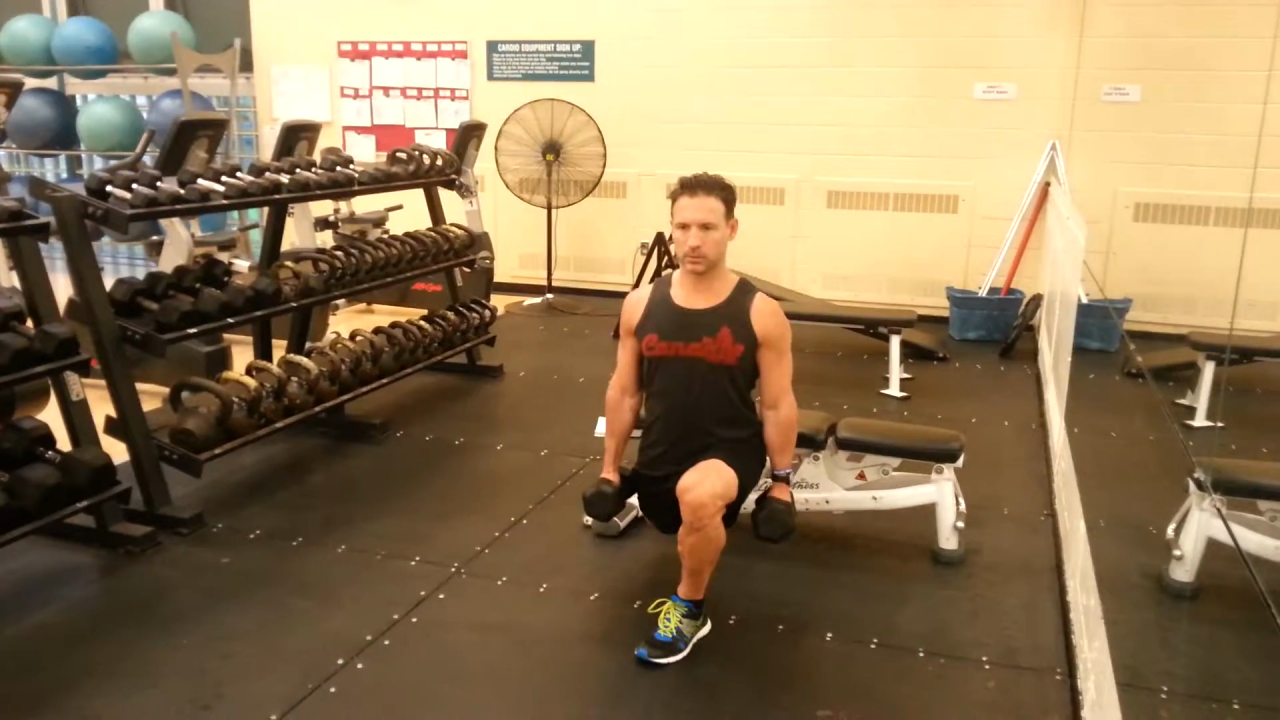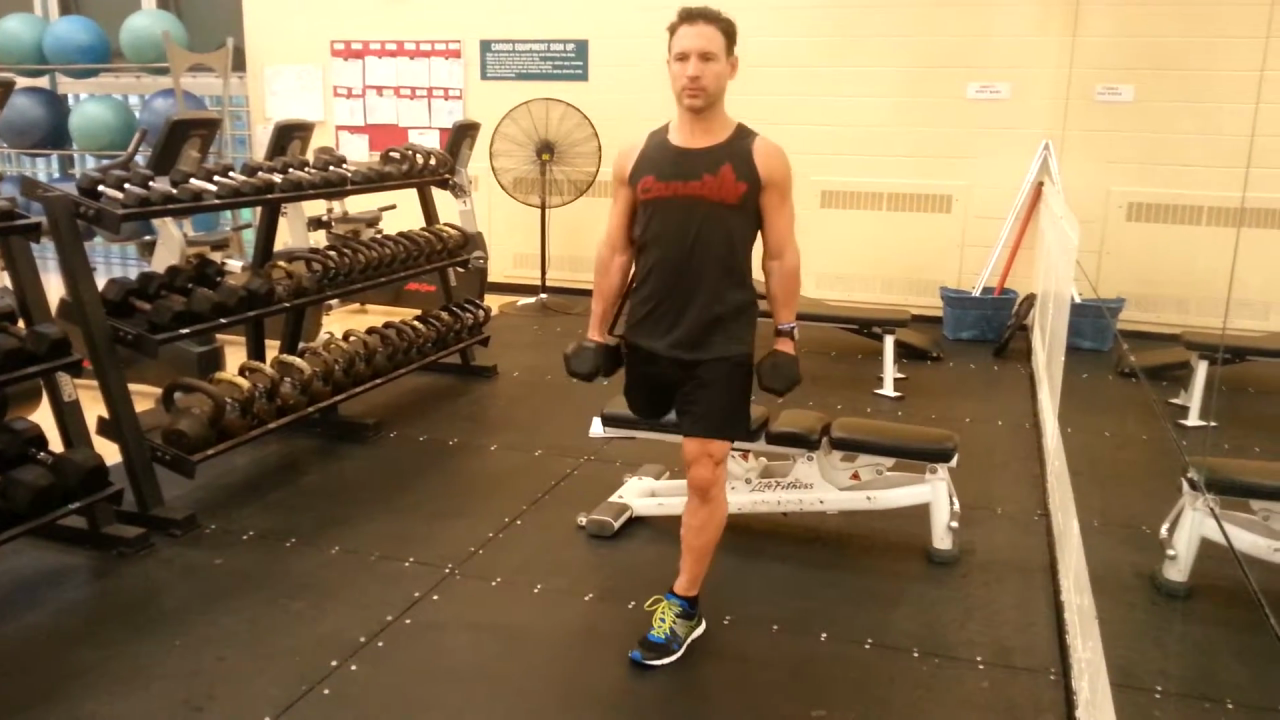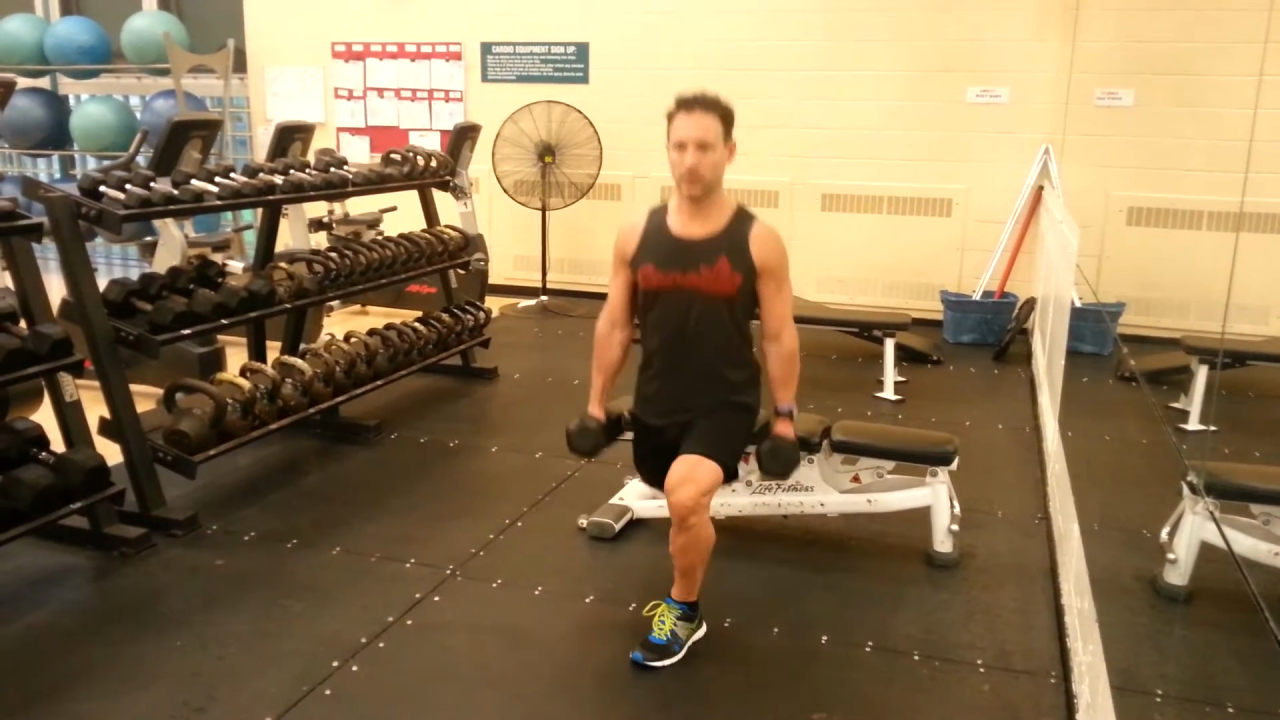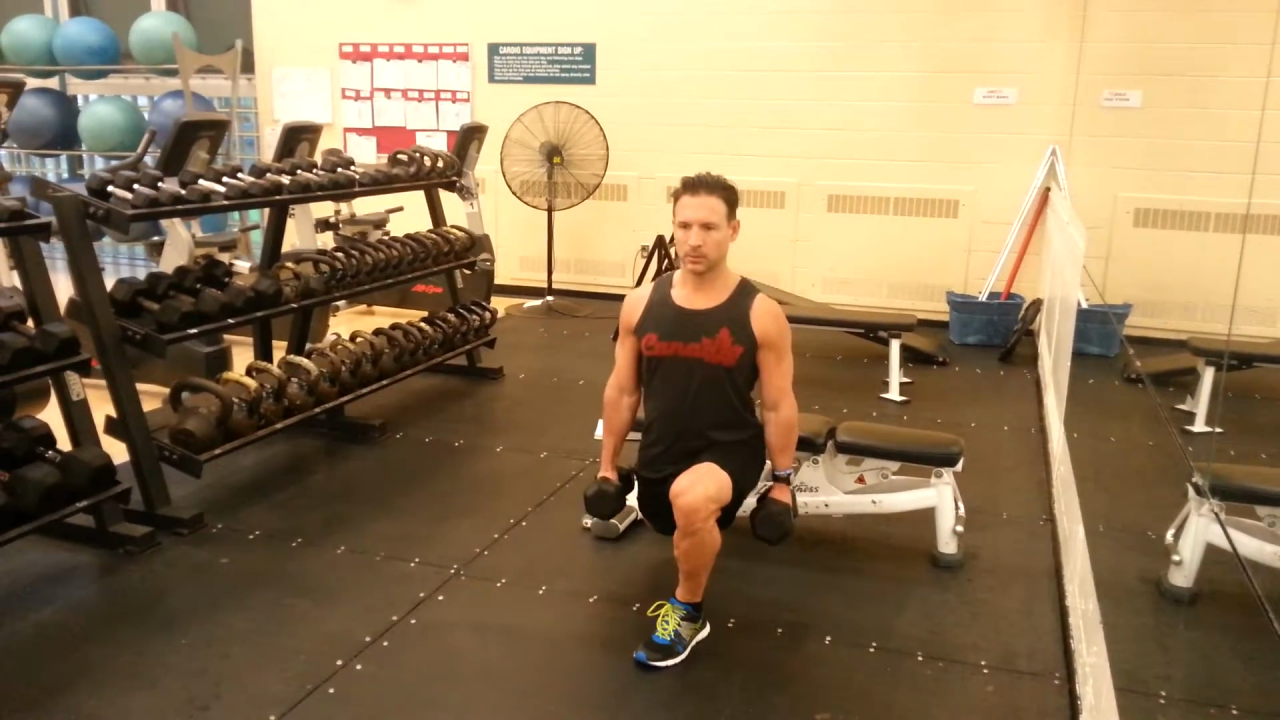
dt=0.7s
person 1, frame 1
left shoulder: (761, 314)
right shoulder: (641, 305)
left elbow: (778, 406)
right elbow: (624, 392)
left wrist: (780, 481)
right wrist: (610, 465)
left hip: (730, 447)
right hip: (660, 452)
left knee: (697, 497)
left ankle: (689, 609)
person 1, frame 2
left shoulder: (761, 157)
right shoulder: (636, 156)
left elbow: (782, 255)
right elbow: (616, 251)
left wrist: (784, 334)
right wrist: (597, 327)
left hip: (720, 344)
right hip: (648, 336)
left knee: (703, 475)
right knee: (690, 449)
left ankle: (684, 606)
person 1, frame 3
left shoulder: (758, 242)
right shoulder: (636, 235)
left elbow: (780, 337)
right elbow: (614, 325)
left wrist: (784, 415)
right wrist: (597, 401)
left hip: (724, 402)
right hip: (657, 401)
left knee: (685, 497)
right knee: (670, 487)
left ankle: (684, 612)
person 1, frame 4
left shoulder: (760, 315)
right shoulder: (640, 304)
left elbow: (779, 407)
right elbow: (622, 390)
left wrist: (782, 480)
right wrist: (608, 463)
left hip: (730, 448)
right hip: (660, 454)
left knee: (691, 501)
left ankle: (687, 613)
